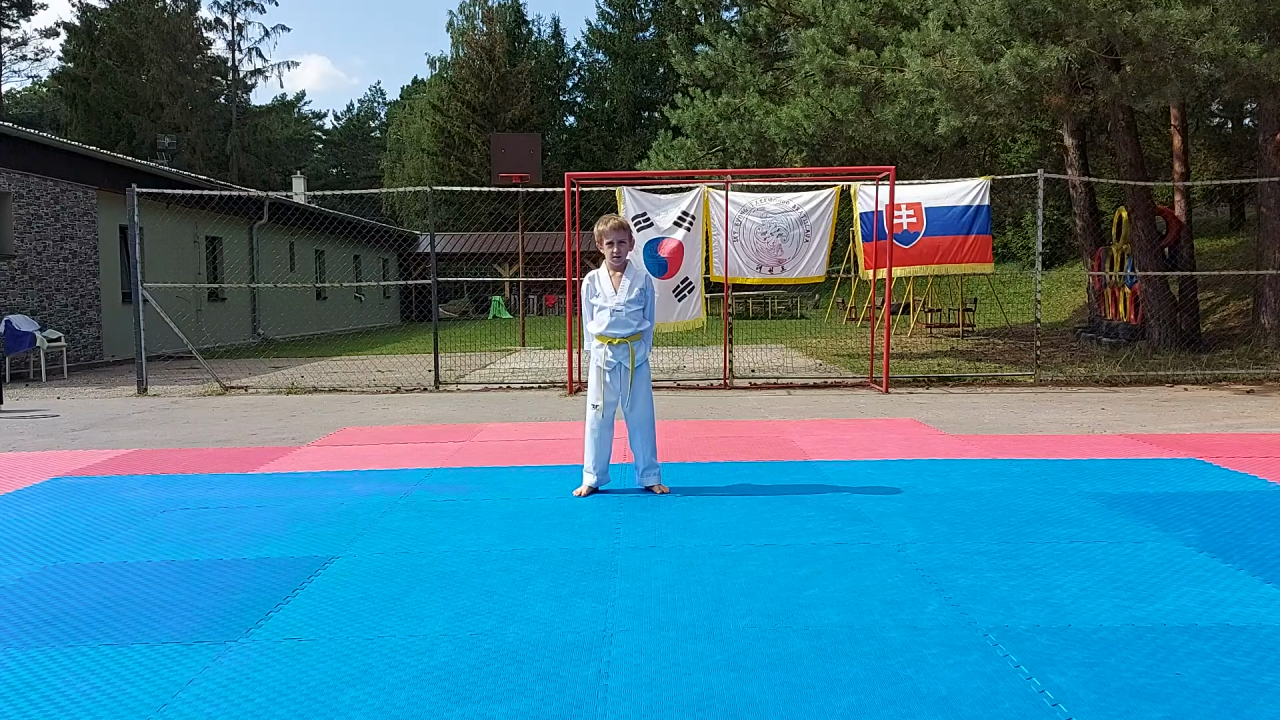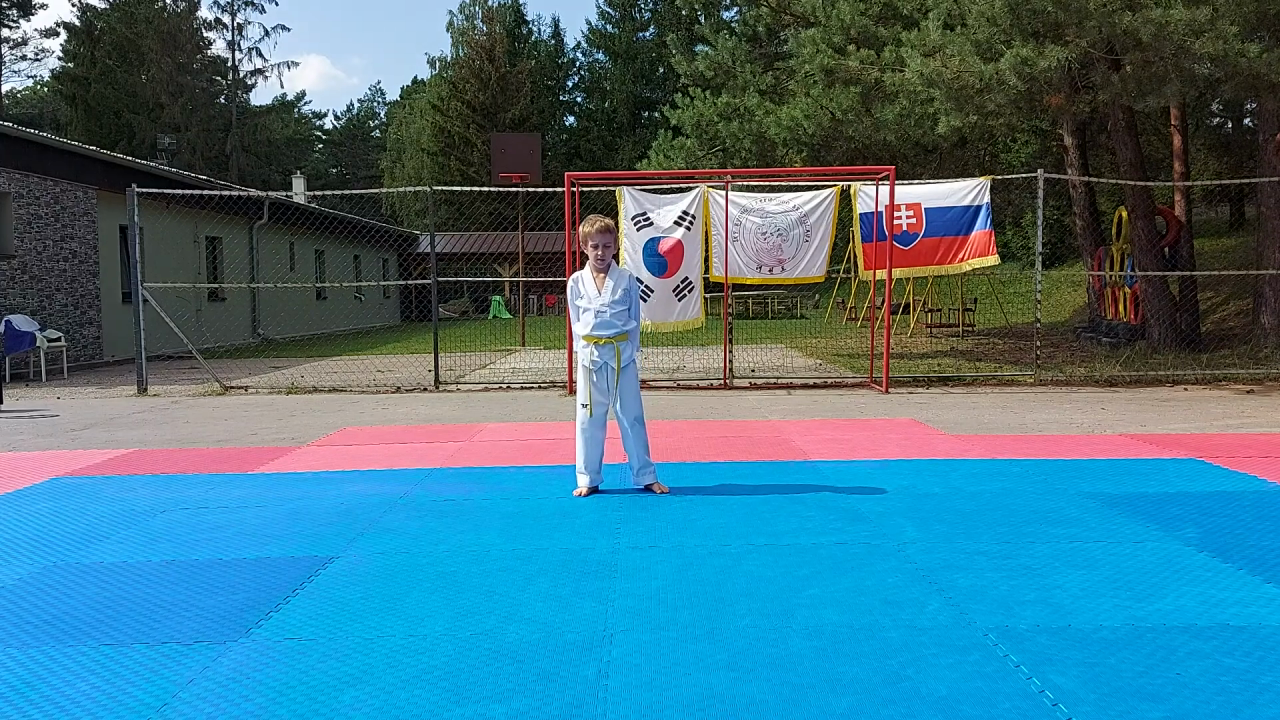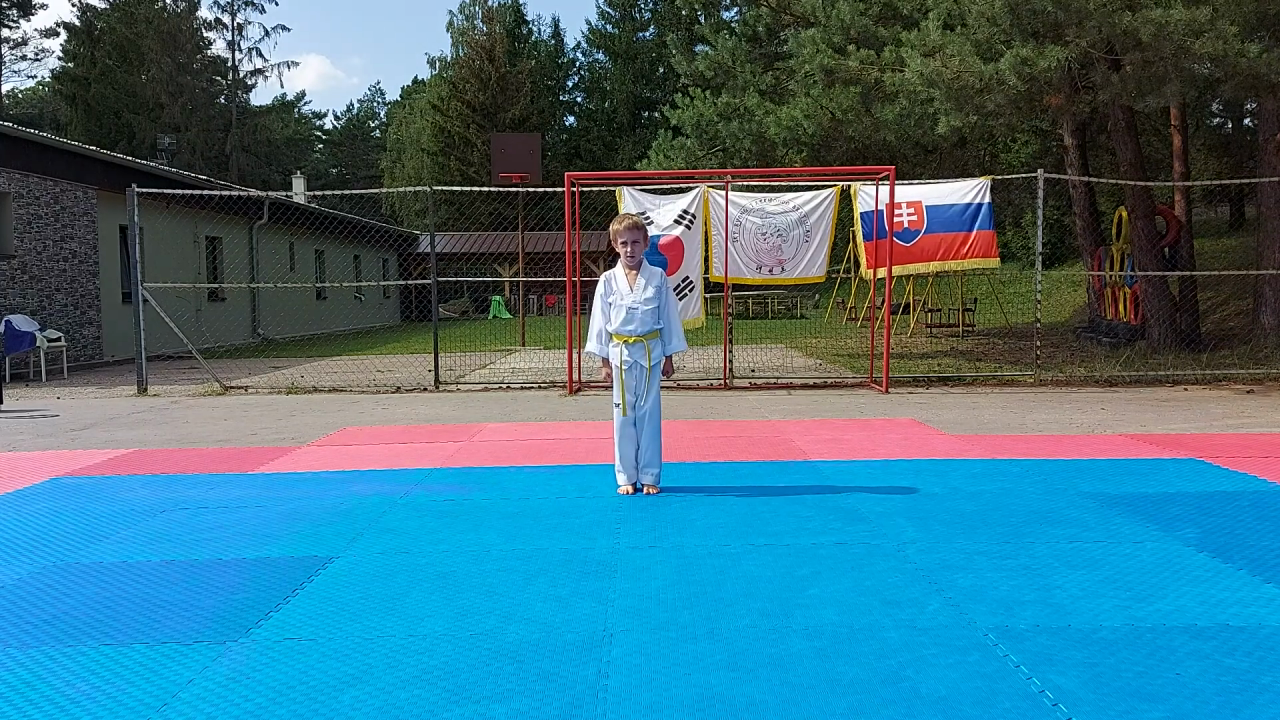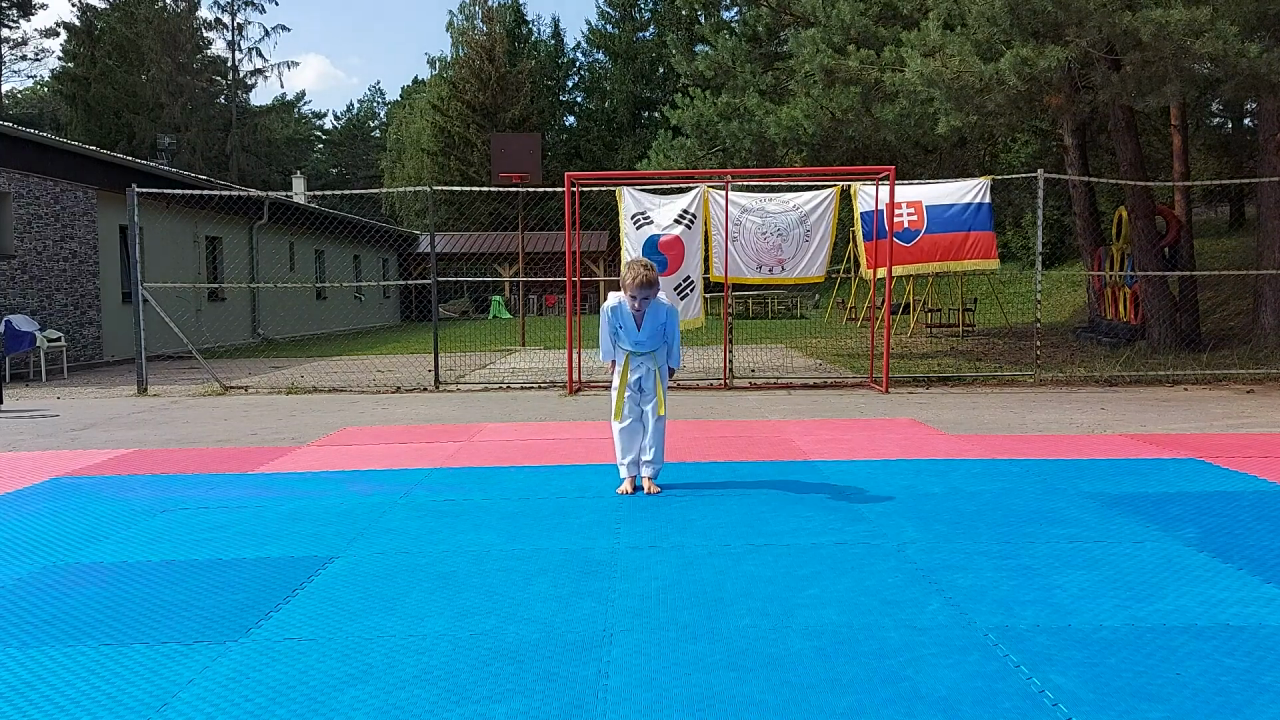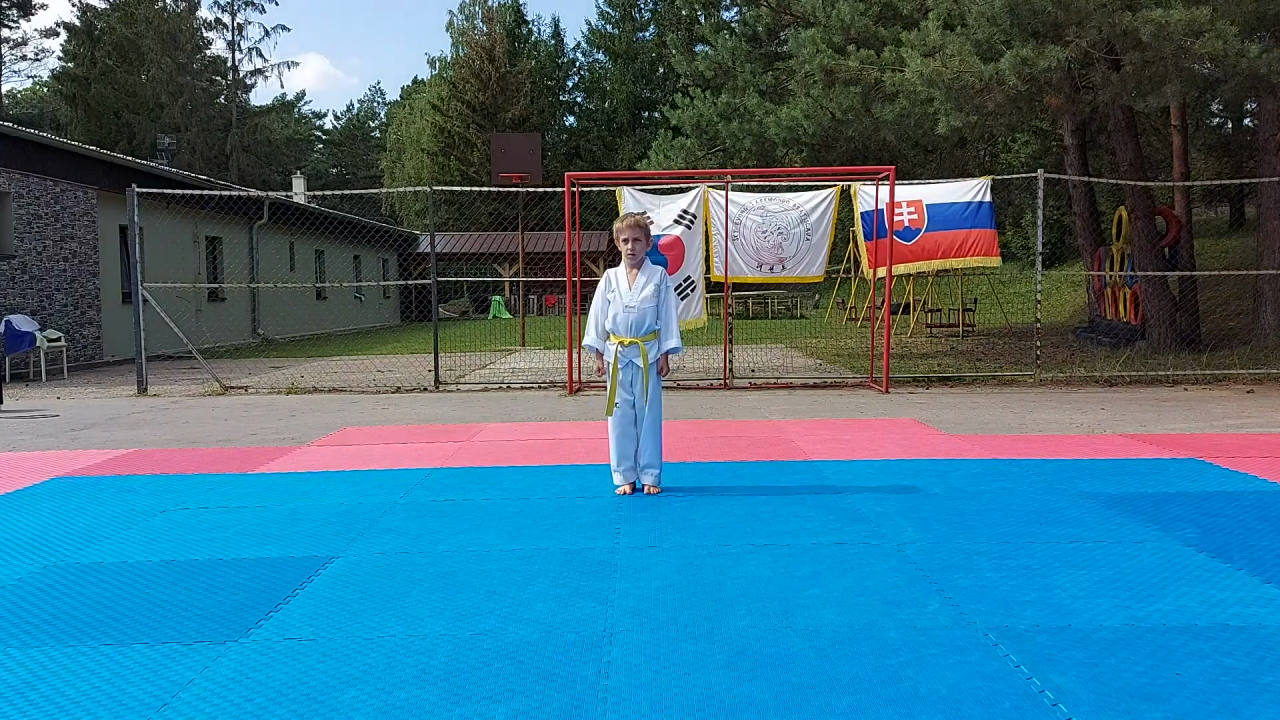
dt=1s
person 1, frame 1
left shoulder: (642, 279)
right shoulder: (592, 281)
left elbow: (649, 320)
right elbow: (588, 322)
left wrist: (640, 349)
right wrist: (601, 348)
left hip: (635, 356)
right hip: (603, 356)
left knee: (641, 417)
right knee: (598, 418)
left ankle: (650, 476)
right ankle: (593, 478)
person 1, frame 2
left shoulder: (627, 280)
right shoulder: (576, 282)
left elbow: (634, 320)
right elbow: (576, 323)
left wrist: (626, 351)
right wrist: (587, 349)
left hip: (621, 355)
right hip: (590, 356)
left knee: (631, 416)
right knee: (589, 418)
left ankle: (647, 476)
right ankle: (589, 479)
person 1, frame 3
left shoulder: (658, 277)
right shoulder: (608, 280)
left elbow: (669, 317)
right elbow: (600, 321)
left wrist: (669, 357)
right wrist: (605, 361)
left hip: (651, 353)
right hip: (621, 353)
left knee: (649, 414)
right knee: (624, 415)
left ankle: (649, 477)
right ankle: (627, 477)
person 1, frame 4
left shoulder: (666, 308)
right shoulder: (612, 306)
left elbow: (672, 338)
right elbow: (608, 336)
left wrist: (671, 366)
right wrist: (612, 360)
left hip: (654, 363)
right hip: (626, 364)
left knee: (653, 417)
right knee: (625, 418)
left ankle: (649, 473)
right ankle: (628, 474)
person 1, frame 5
left shoulder: (659, 276)
right shoulder: (610, 278)
left elbow: (668, 317)
right elbow: (598, 316)
left wrist: (665, 355)
right wrist: (598, 354)
left hip: (648, 354)
right hip: (617, 355)
left knee: (649, 416)
right knee: (620, 417)
left ankle: (650, 477)
right ankle: (625, 477)
